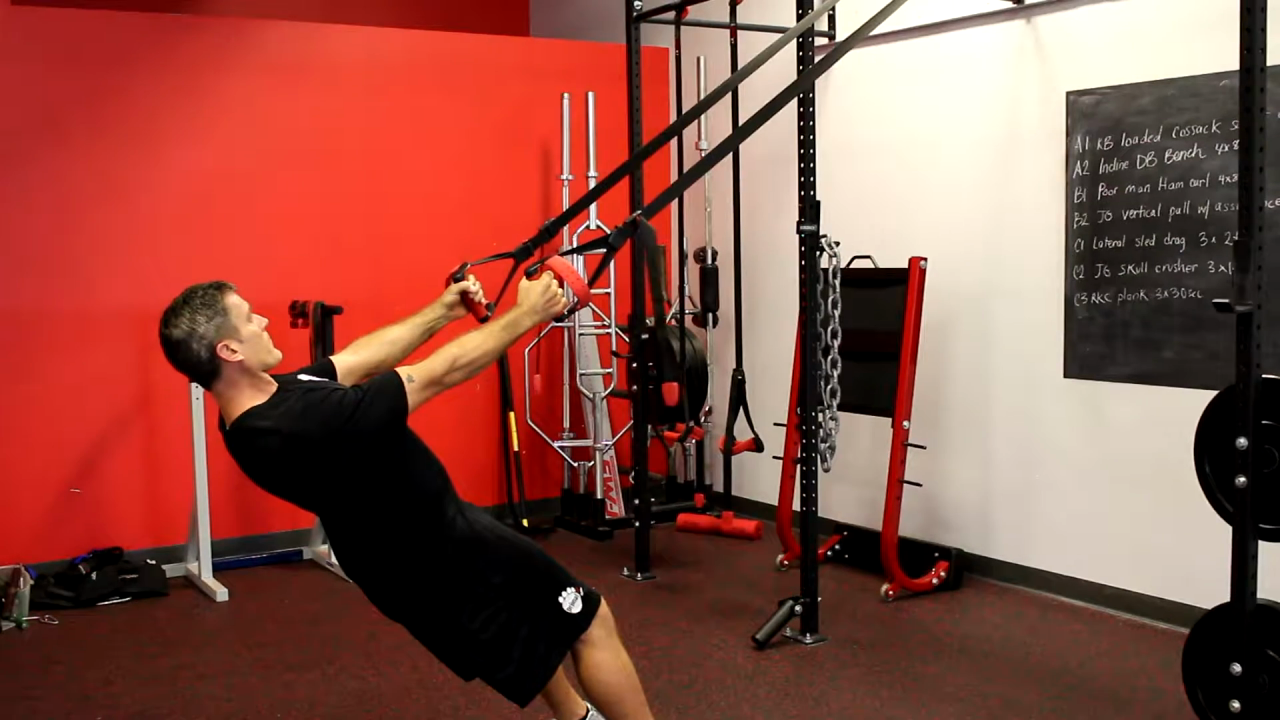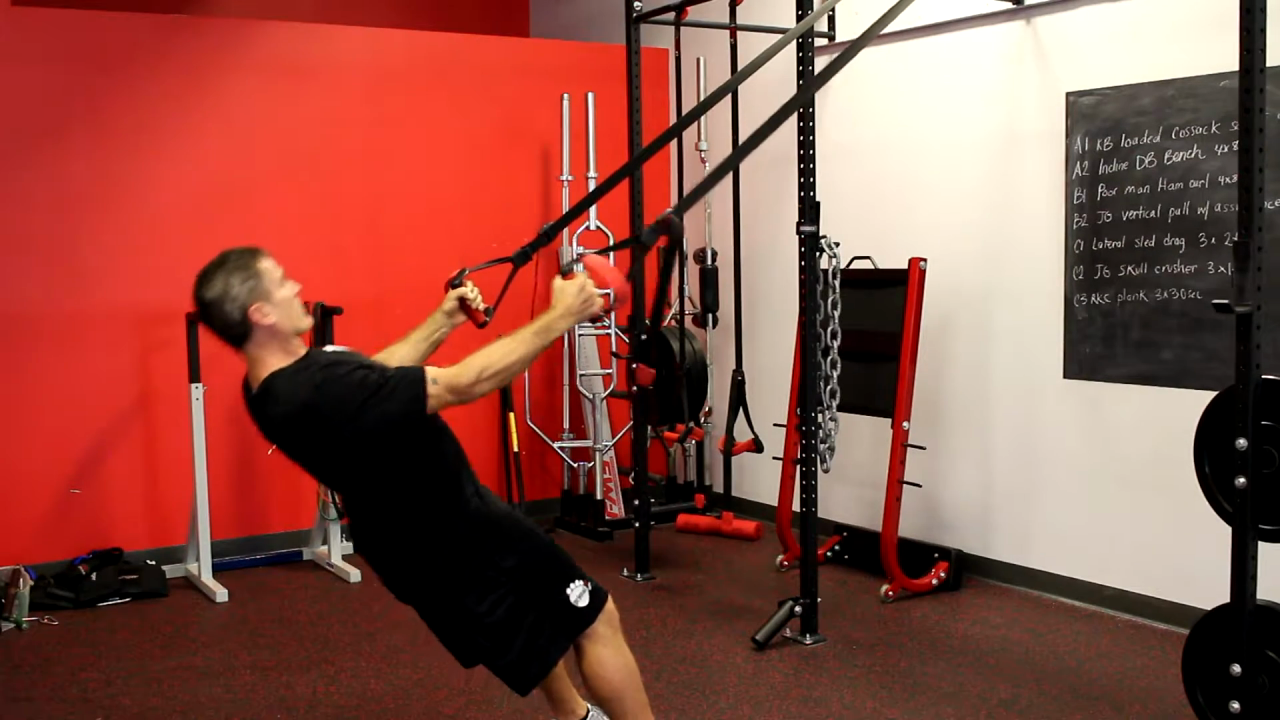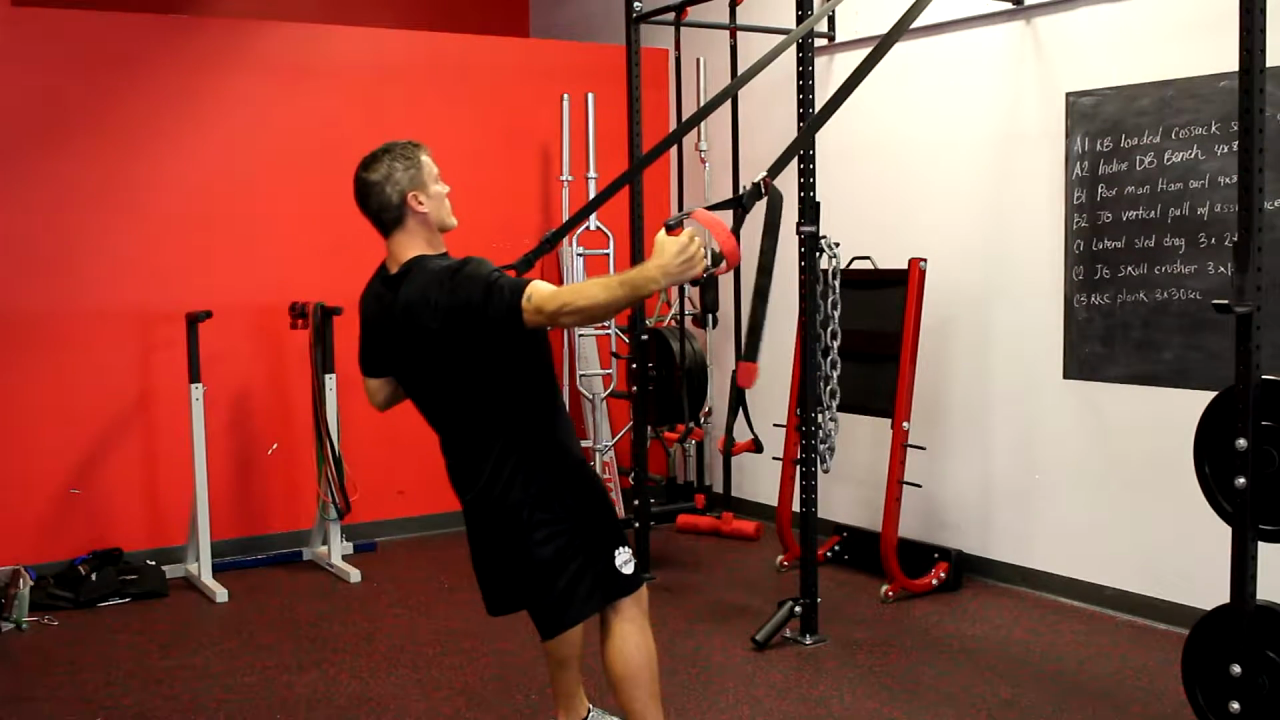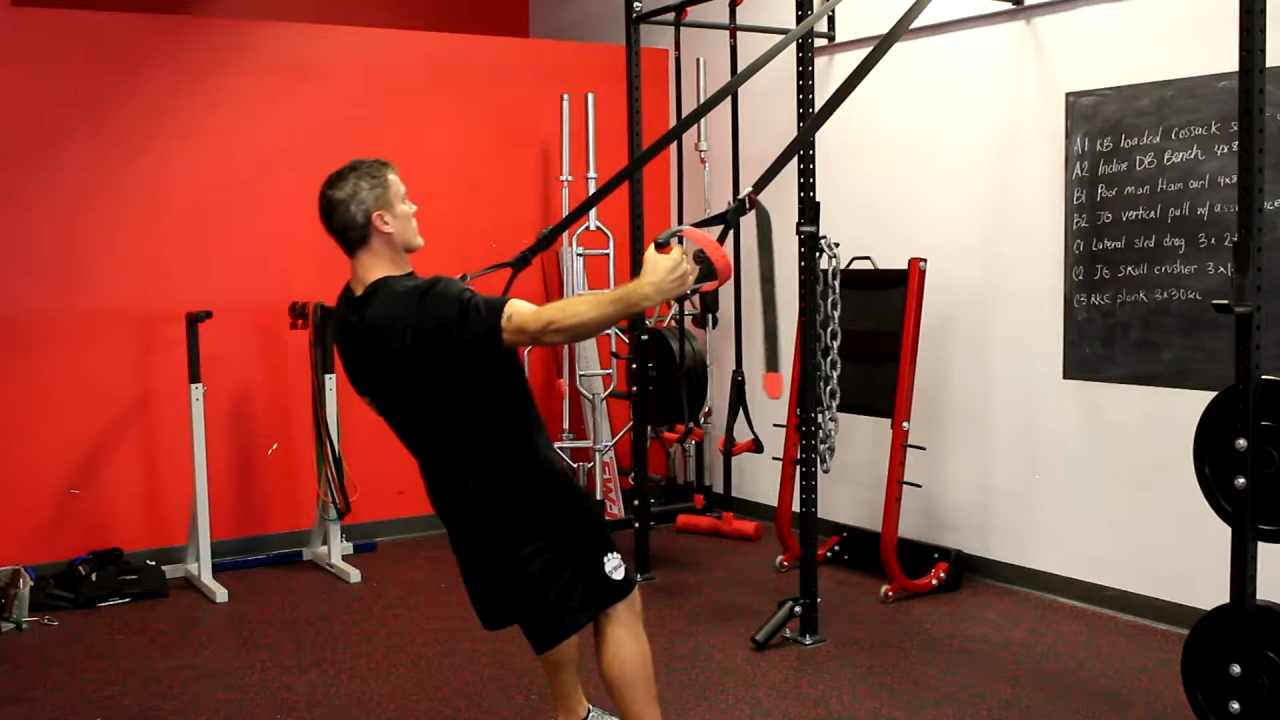
dt=1s
person 1, frame 1
left shoulder: (265, 404)
right shoulder: (308, 423)
left elbow: (360, 359)
right elbow: (440, 373)
left wrist: (442, 310)
right wrist: (525, 314)
left hip: (417, 542)
right hip: (442, 558)
left knee: (542, 617)
right knee: (592, 623)
person 1, frame 2
left shoulder: (281, 384)
right shoulder: (320, 391)
left elbow: (372, 386)
right elbow: (464, 384)
left wrist: (442, 323)
right wrist: (558, 317)
left hip: (419, 528)
right hip: (451, 538)
left knee: (540, 614)
right knee: (595, 620)
person 1, frame 3
left shoulder: (380, 297)
right shoulder: (457, 284)
left elbow: (380, 393)
right elbow: (560, 307)
right wrist: (657, 273)
left hip: (486, 477)
right hip: (536, 474)
left knee: (565, 592)
right knee: (624, 601)
person 1, frame 4
left shoulder: (353, 316)
right shoulder: (424, 305)
right elbow: (544, 325)
right wrist: (645, 290)
left hip: (467, 494)
right hip: (515, 488)
left knee: (560, 602)
right knee: (617, 606)
